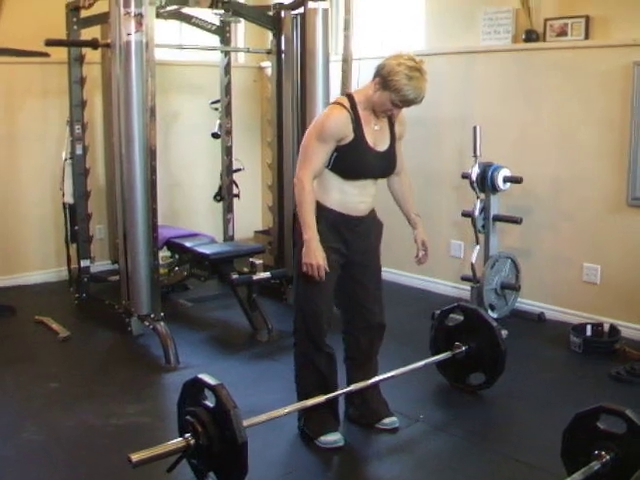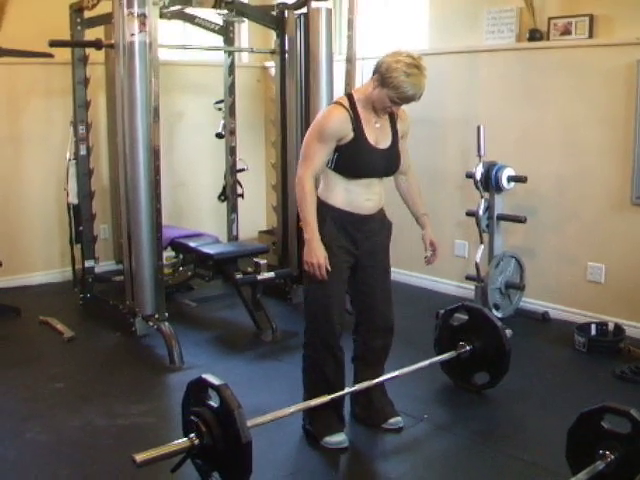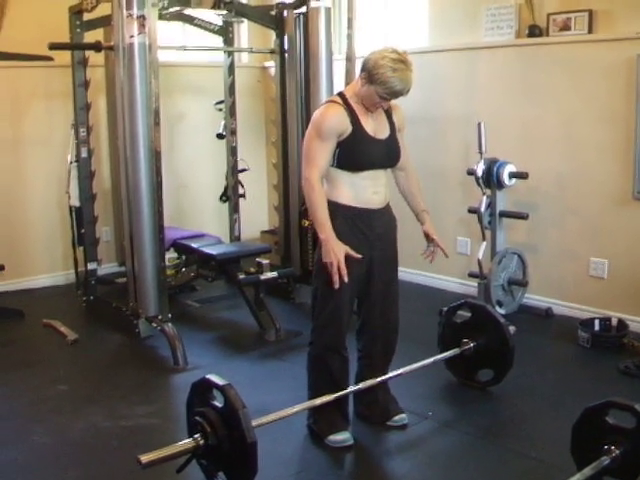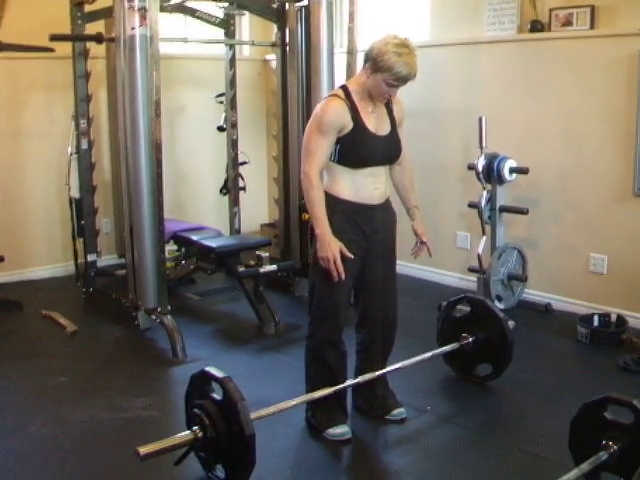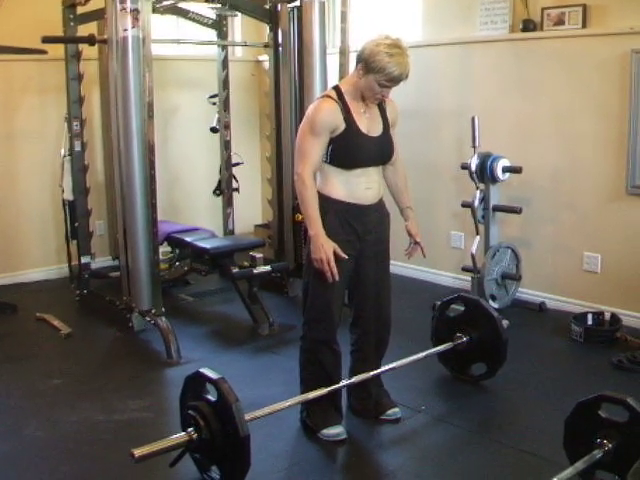
dt=1s
person 1, frame 1
left shoulder: (394, 123)
right shoulder: (337, 117)
left elbow: (397, 175)
right elbow: (303, 178)
left wrist: (416, 224)
right wrist: (310, 241)
left hip: (364, 229)
right hip: (325, 227)
left knee: (369, 321)
right knee: (315, 326)
left ankle: (366, 404)
right ankle: (317, 418)
person 1, frame 2
left shoulder: (398, 120)
right shoulder: (337, 116)
left elbow: (404, 174)
right elbow: (305, 177)
left wrist: (424, 223)
right wrist: (312, 240)
left hip: (374, 229)
right hip: (333, 227)
left knee: (379, 322)
right knee: (326, 327)
left ankle: (371, 403)
right ankle: (322, 418)
person 1, frame 3
left shoulder: (393, 115)
right shoulder: (332, 115)
left elbow: (403, 170)
right elbow: (311, 178)
left wrist: (424, 219)
right wrist: (327, 238)
left hip: (382, 224)
right hip: (342, 225)
left knee: (383, 319)
right knee: (332, 325)
left ankle: (374, 400)
right ankle: (326, 416)
person 1, frame 4
left shoulder: (394, 108)
right shoulder: (334, 108)
right elbow: (310, 172)
left wrist: (415, 216)
right wrist: (323, 233)
left hip: (380, 220)
right hip: (341, 220)
left knee: (382, 314)
right knee: (329, 318)
left ankle: (372, 394)
right ankle: (324, 409)
person 1, frame 5
left shoulder: (387, 109)
right shoulder: (327, 109)
right elbow: (303, 174)
left wrist: (409, 216)
right wrist: (316, 235)
left hip: (374, 220)
right hip: (334, 220)
left knee: (376, 314)
right knee: (323, 319)
left ankle: (367, 394)
right ankle: (319, 409)
